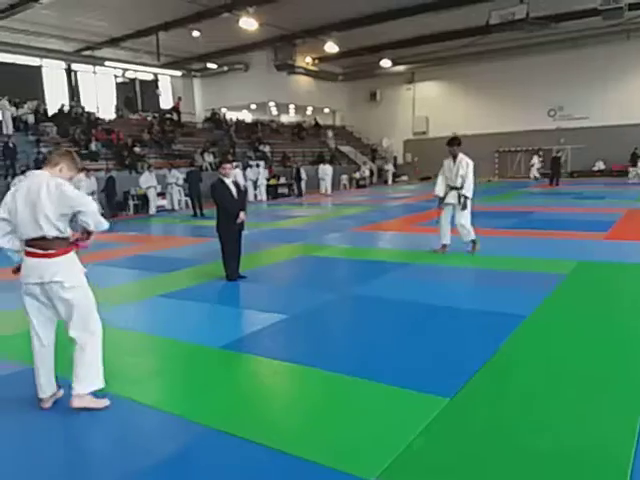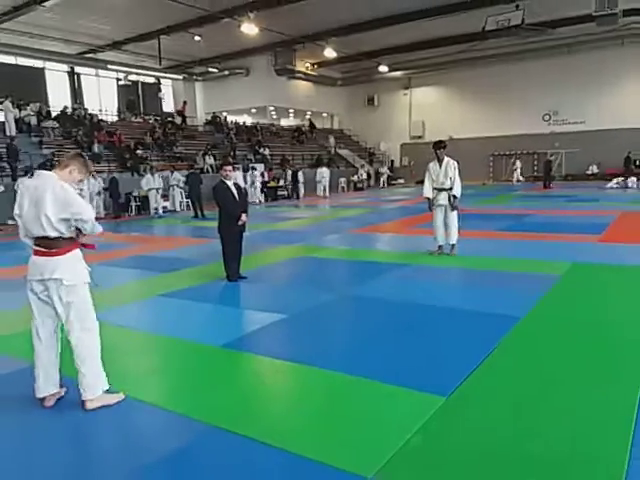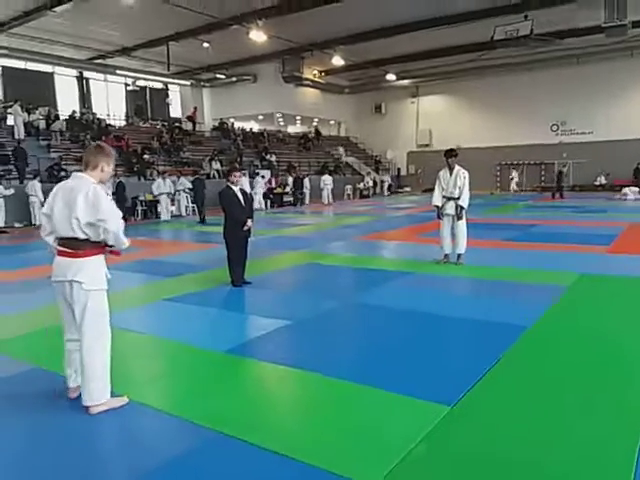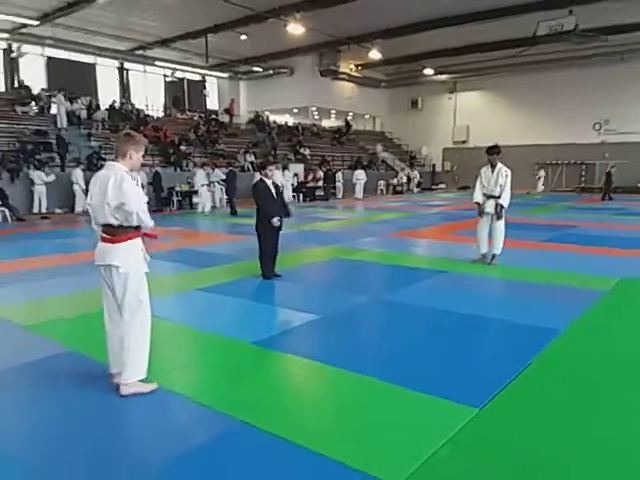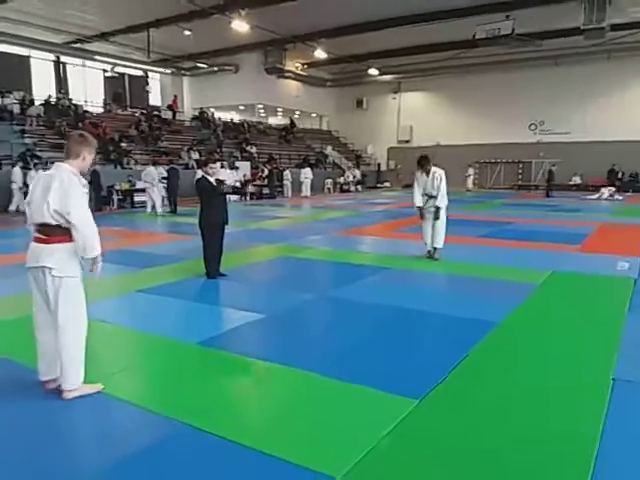
dt=0.5s
person 1, frame 1
right shoulder: (56, 187)
right elbow: (86, 208)
left wrist: (21, 256)
right wrist: (91, 229)
left hip: (31, 266)
right hip: (60, 266)
left knee: (41, 333)
right knee: (88, 328)
left ankle: (47, 392)
right ankle: (80, 392)
person 1, frame 2
left shoulder: (26, 186)
right shoulder: (59, 189)
left elbow: (24, 229)
right elbow: (86, 217)
left wrist: (46, 240)
right wrist: (81, 231)
left hip: (38, 263)
right hip: (64, 264)
left knee: (43, 331)
right knee: (83, 329)
left ankle: (47, 390)
right ankle: (92, 394)
person 1, frame 3
left shoulder: (60, 188)
right shoulder: (93, 192)
left elbow: (47, 229)
right elbow: (113, 227)
left wrist: (65, 249)
right wrist: (117, 243)
left hip: (62, 264)
right hip: (86, 267)
left knee: (73, 331)
right knee: (95, 333)
left ankle: (75, 385)
right ankle: (96, 398)
person 1, frame 4
left shoulder: (98, 177)
right shoulder: (122, 179)
left elbow: (96, 216)
right elbow: (138, 212)
left wrist: (109, 232)
right wrist: (147, 224)
left hip: (106, 249)
right hip: (125, 252)
left knee: (114, 314)
right knee: (136, 315)
left ankle: (119, 369)
right ankle: (129, 379)
person 1, frame 5
left shoulder: (42, 177)
right shoulder: (71, 181)
left elbow: (32, 214)
right elbow: (82, 222)
right wrist: (94, 254)
left hip: (37, 250)
right hip: (60, 254)
left knee: (45, 318)
right knee: (71, 319)
left ankle: (50, 376)
right ankle: (71, 384)
